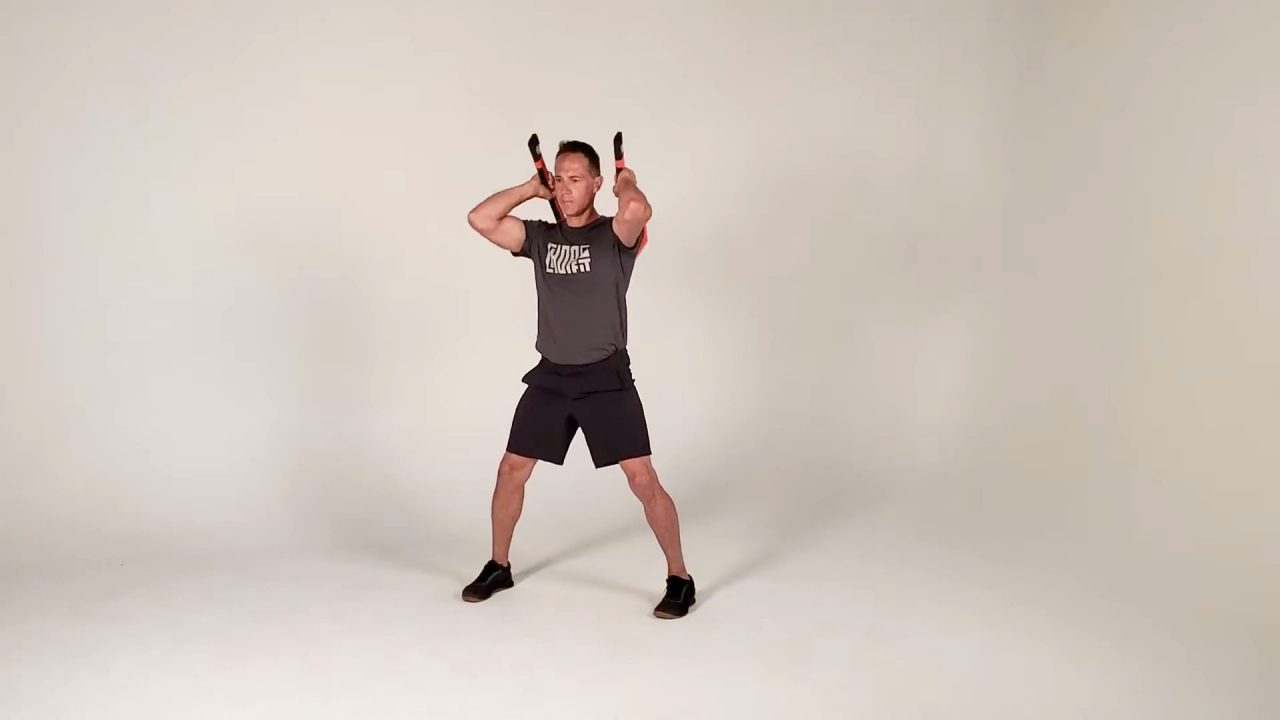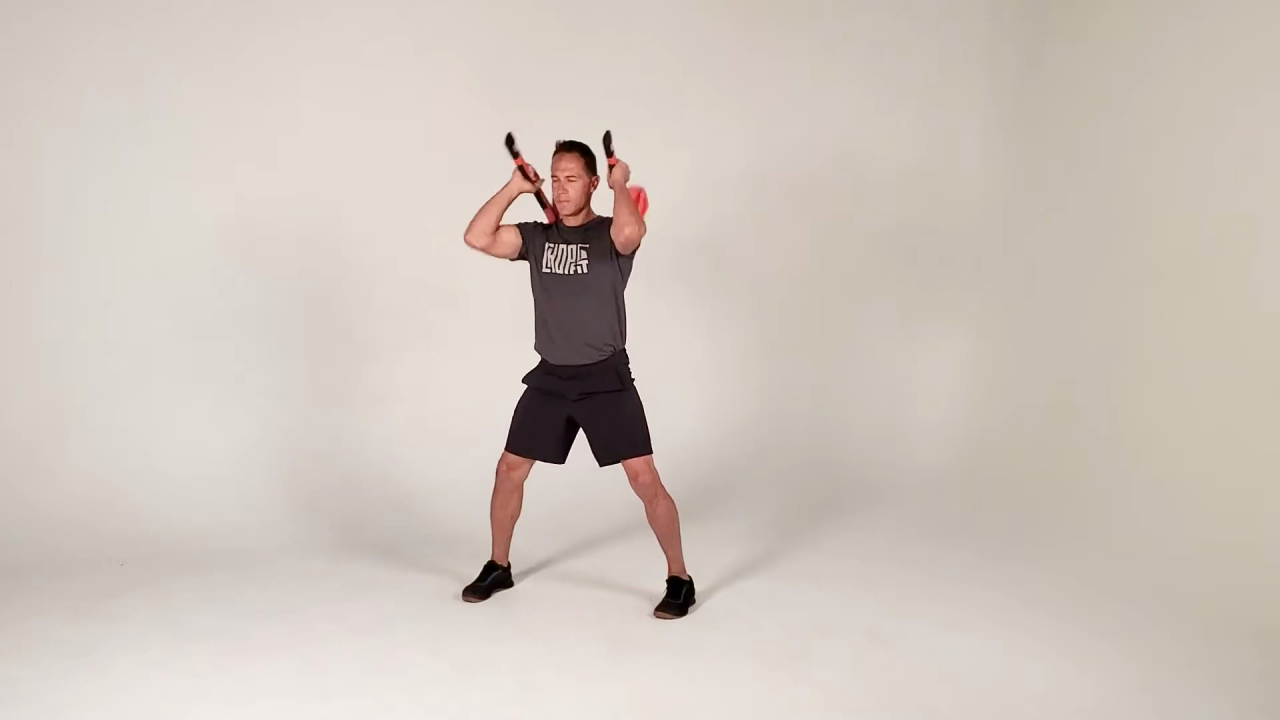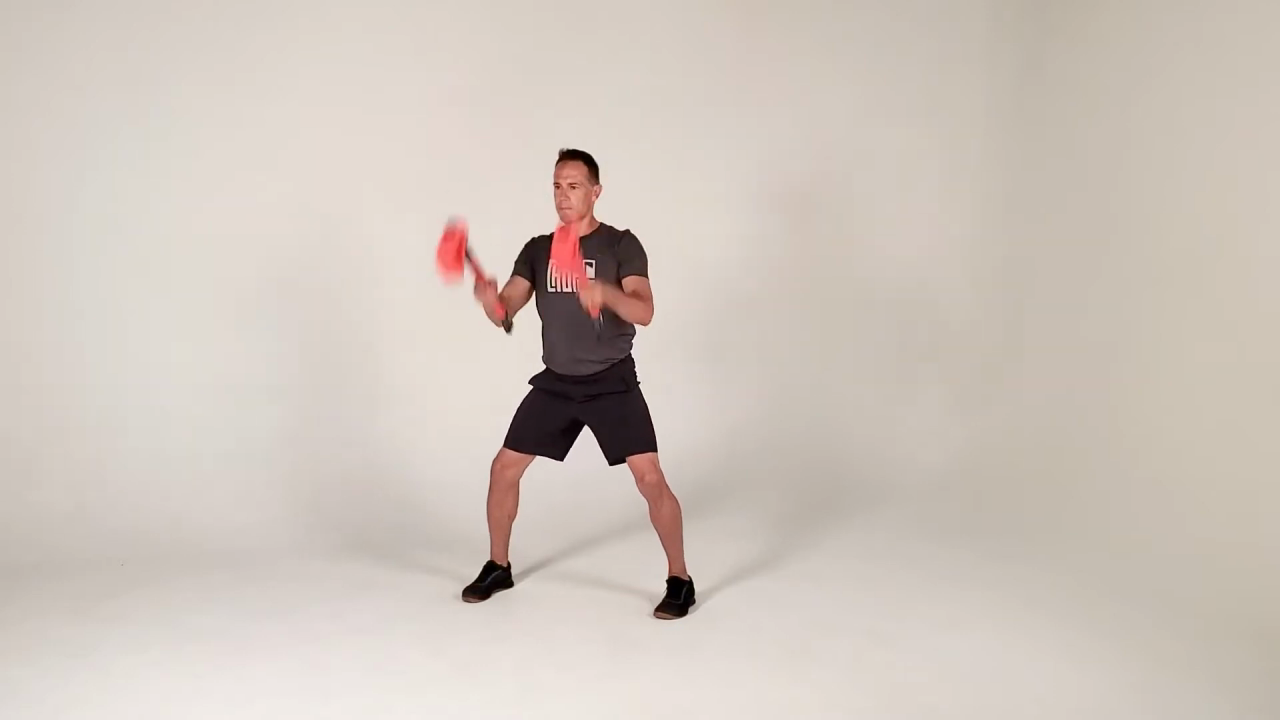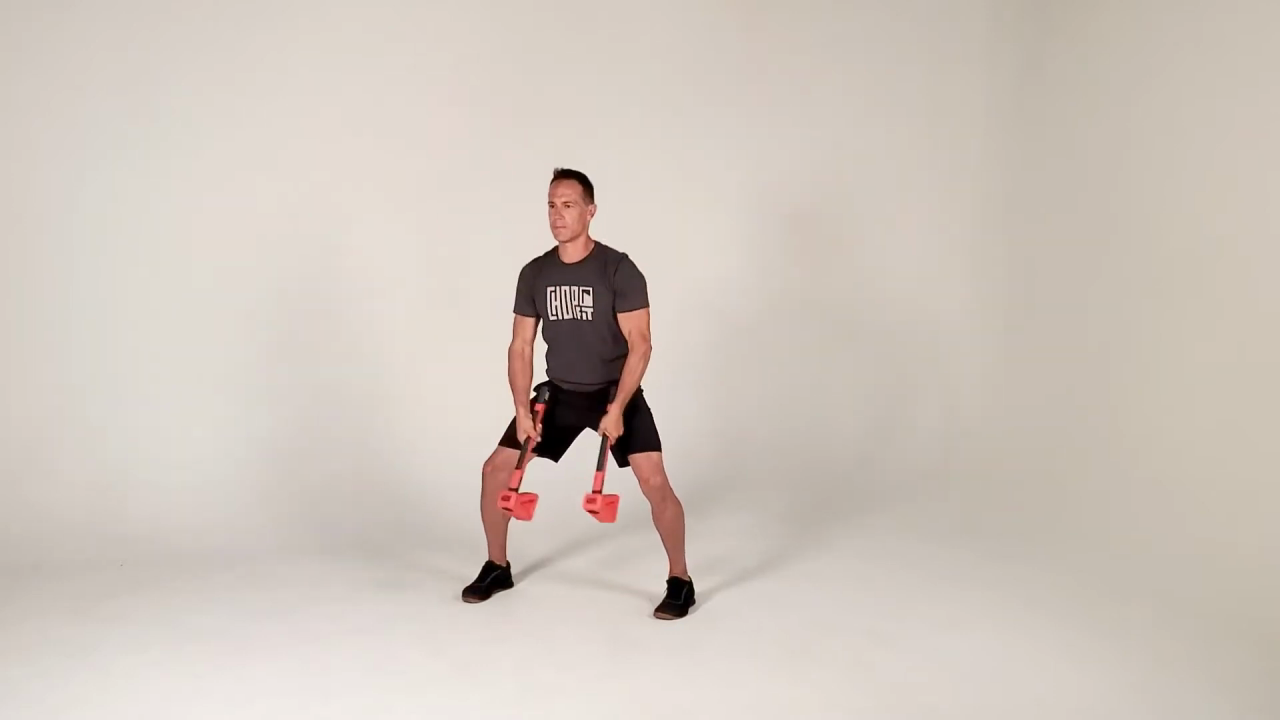
dt=0.3s
person 1, frame 1
left shoulder: (616, 234)
right shoulder: (540, 235)
left elbow: (639, 209)
right elbow: (479, 219)
left wrist: (626, 185)
right wrist: (530, 190)
left hip: (606, 379)
right hip: (550, 378)
left knee: (642, 479)
right knee: (511, 470)
left ankle: (679, 579)
right ankle: (498, 566)
person 1, frame 2
left shoulder: (611, 230)
right shoulder: (535, 236)
left elbow: (631, 232)
right elbow: (476, 239)
left wrist: (619, 185)
right wrist: (513, 189)
left hip: (606, 379)
right hip: (549, 379)
left knee: (644, 480)
right knee: (509, 471)
left ankle: (679, 579)
right ankle: (498, 567)
person 1, frame 3
left shoulder: (620, 245)
right shoulder: (537, 250)
left elbow: (644, 312)
right elbow: (501, 313)
left wrist: (604, 294)
right wrist: (490, 296)
left hip: (612, 383)
right hip: (555, 383)
left knee: (650, 479)
right knee: (503, 469)
left ankle: (679, 579)
right ankle: (497, 566)
person 1, frame 4
left shoulder: (618, 269)
right shoulder: (534, 273)
left elbow: (640, 345)
right elbow: (521, 347)
left wrist: (617, 409)
right wrist: (522, 409)
left hip: (615, 394)
right hip: (559, 393)
left knee: (654, 483)
right knee: (495, 470)
left ankle: (680, 581)
right ankle: (497, 567)
